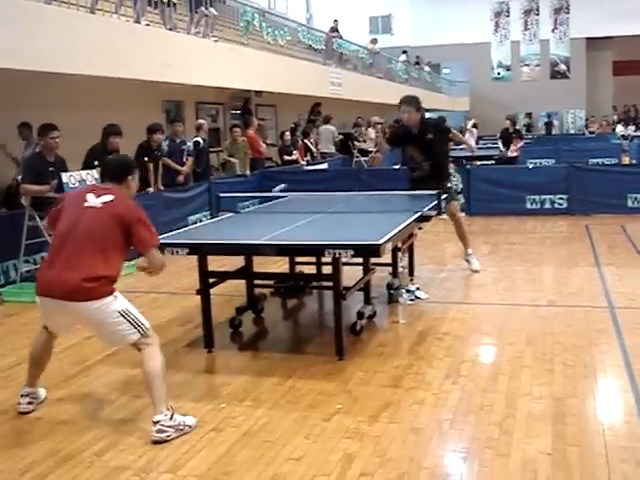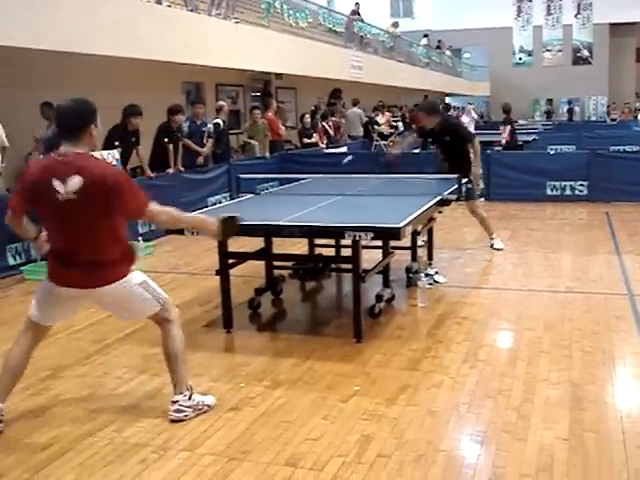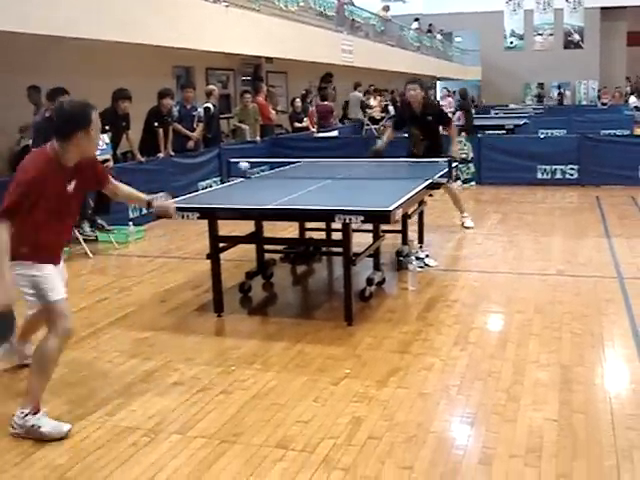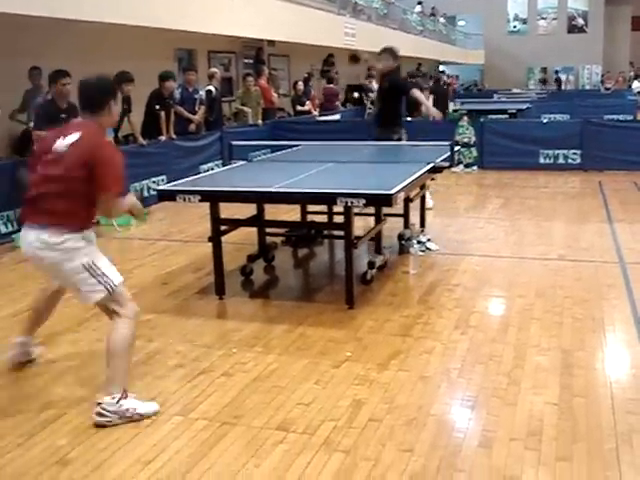
dt=0.7s
person 1, frame 1
left shoulder: (74, 196)
right shoulder: (130, 209)
left elbow: (50, 228)
right elbow: (156, 262)
right wrist: (147, 267)
left hip: (47, 288)
right hip: (91, 293)
left knee: (48, 330)
right knee: (150, 343)
left ankle: (29, 394)
right ankle: (164, 419)
person 1, frame 2
left shoulder: (35, 172)
right shoulder: (107, 175)
right elbow: (153, 215)
left wrist: (35, 236)
right wrist: (200, 221)
left hip: (62, 277)
right hip: (111, 276)
left knee: (30, 334)
right knee: (170, 318)
right ankle: (183, 399)
person 1, frame 3
left shoulder: (83, 162)
right shoulder: (36, 173)
left elbow: (109, 186)
left wrist: (150, 202)
left hip: (46, 254)
left knee: (50, 311)
right knee: (61, 325)
right ankle: (29, 415)
person 1, frame 4
left shoulder: (53, 136)
right shoulder: (102, 147)
left elbow: (32, 176)
right elbow: (111, 208)
right wrist: (128, 203)
left hip: (33, 236)
right hip: (63, 240)
left knee: (59, 286)
right knee: (125, 310)
left ankle: (23, 347)
right ankle: (114, 400)
person 2, frame 1
left shoulder: (434, 125)
right shoulder: (400, 132)
left elbow: (450, 133)
left wrist: (467, 143)
left hip: (441, 178)
right hip: (417, 181)
left knee: (455, 214)
left ankle: (468, 253)
person 2, frame 2
left shoulder: (453, 126)
right shoulder: (427, 128)
left elbow: (474, 143)
right elbow: (416, 136)
left wrist: (476, 166)
right wrist: (399, 147)
left hip: (463, 172)
right hip: (447, 171)
left knee: (473, 207)
left ankle: (493, 237)
person 2, frame 3
left shoulder: (434, 108)
right shoulder: (404, 111)
left elbow: (450, 126)
right elbow: (394, 129)
left wrist: (454, 145)
right wrist: (383, 142)
left hip: (434, 154)
right hip: (414, 155)
left knee: (448, 185)
left ankle: (464, 215)
person 2, frame 4
left shoulder: (396, 78)
right shoulder: (384, 76)
left elbow: (414, 91)
left wrist: (428, 106)
left hip: (392, 127)
right hip: (383, 126)
